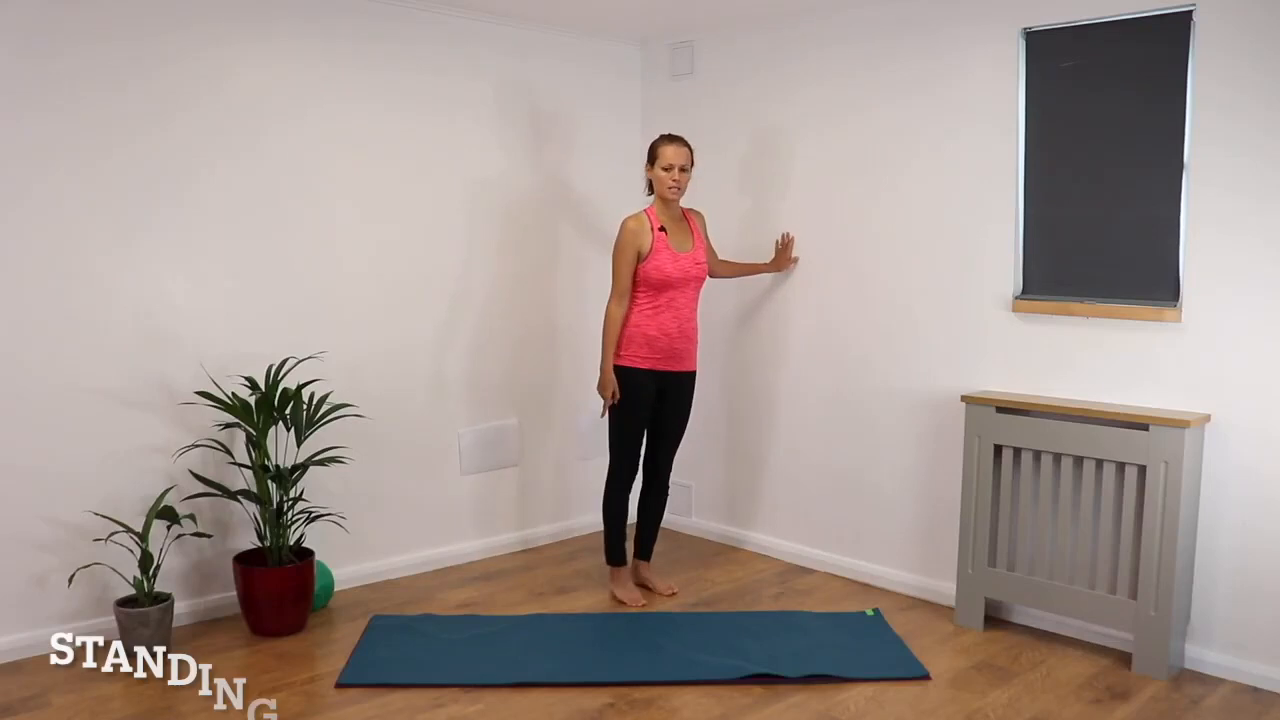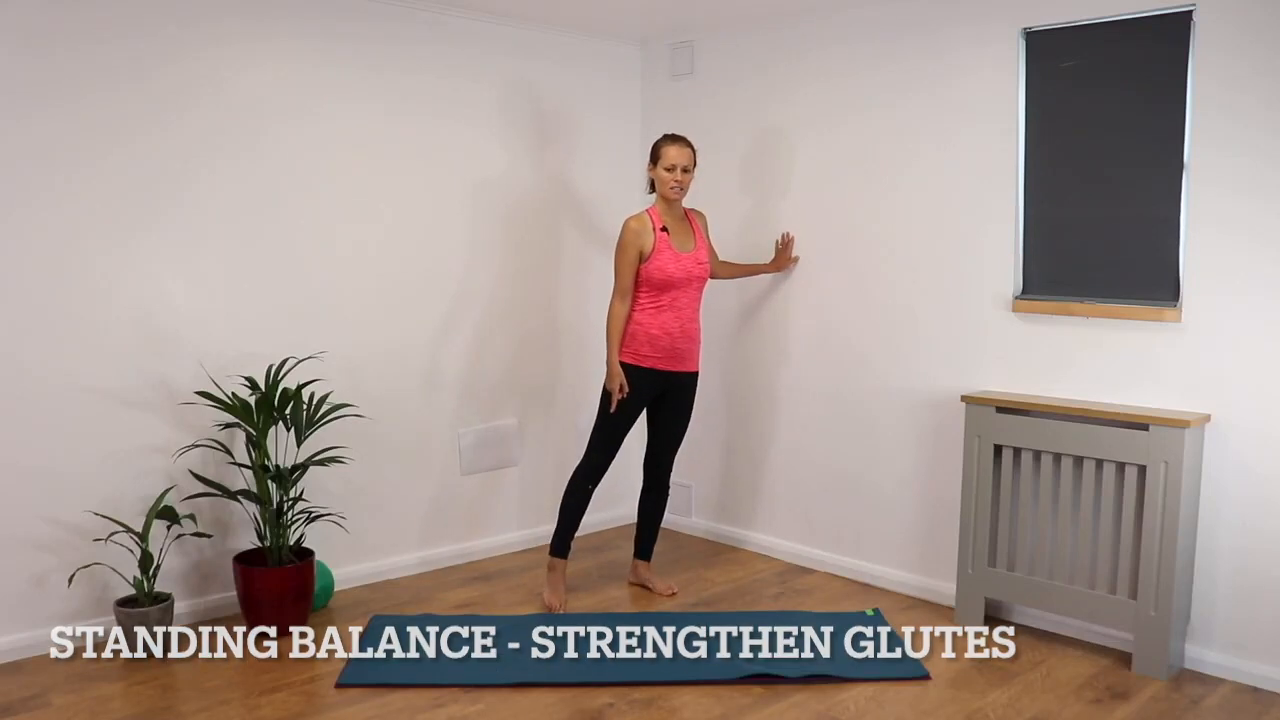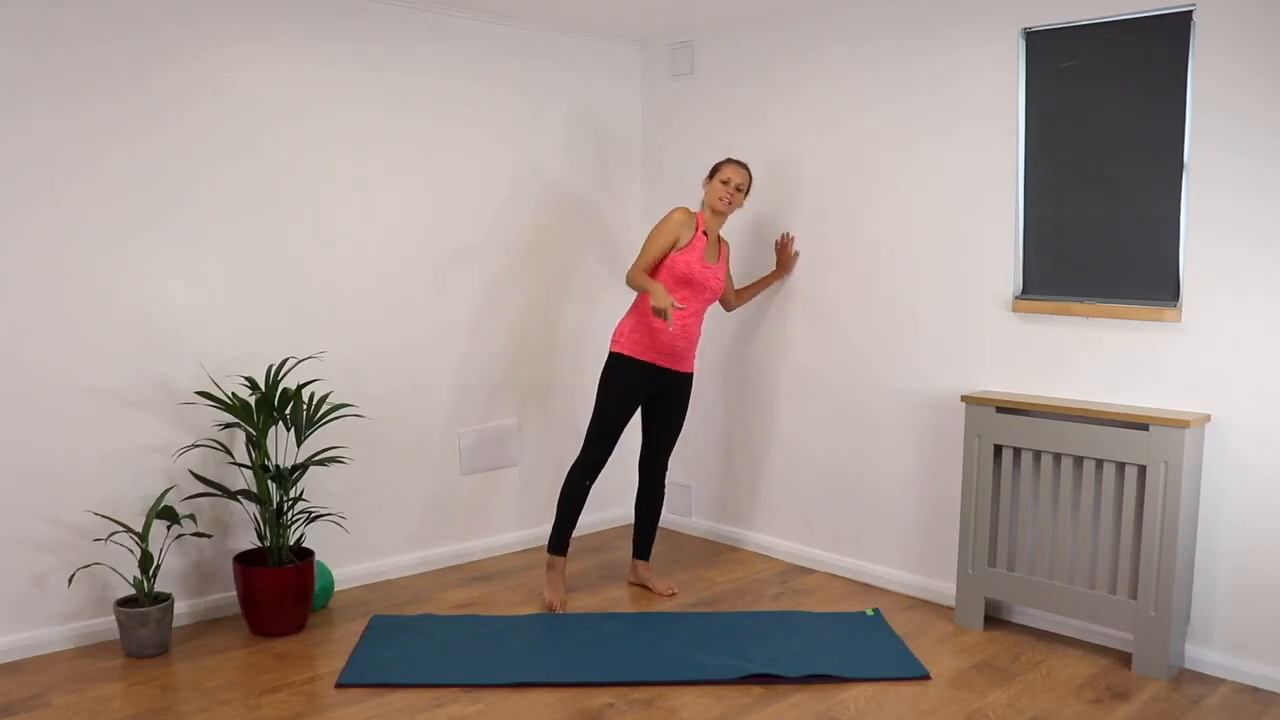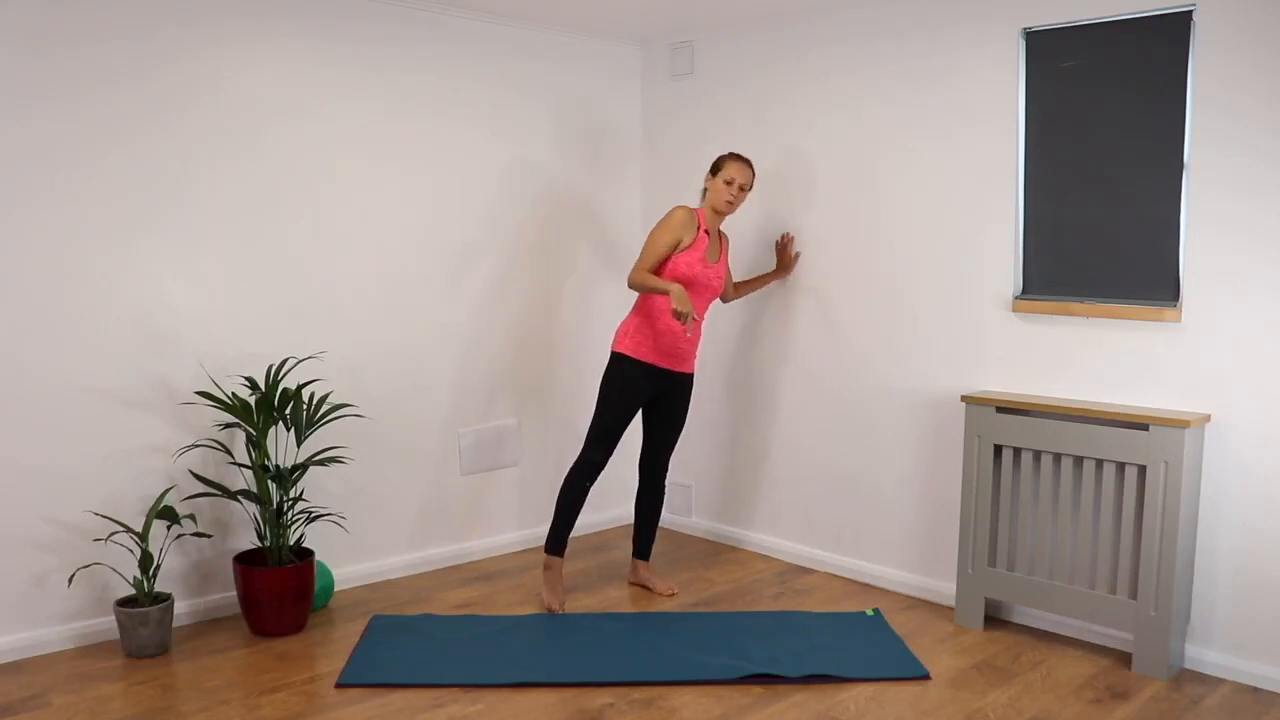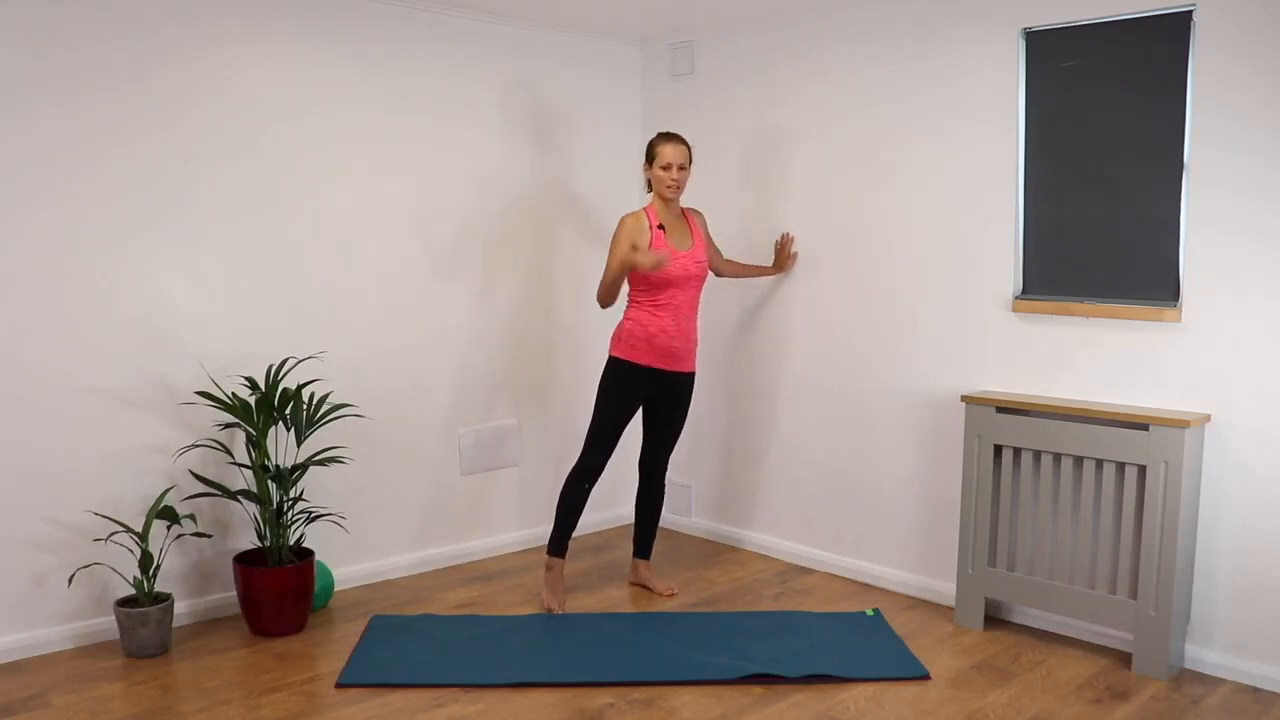
dt=1s
person 1, frame 1
left shoulder: (696, 221)
right shoulder: (635, 228)
left elbow: (713, 267)
right elbow: (618, 301)
left wrist: (770, 266)
right wrist: (606, 367)
left hip: (681, 367)
right hip: (636, 366)
left knee: (660, 469)
right knee: (624, 468)
left ankle: (642, 564)
right ankle: (617, 571)
person 1, frame 2
left shoulder: (698, 221)
right shoulder: (637, 228)
left elbow: (713, 268)
right elbow: (621, 300)
left wrist: (770, 267)
right wrist: (613, 363)
left hip: (683, 368)
right hip: (638, 364)
left knee: (660, 469)
right knee: (596, 462)
left ankle: (641, 565)
right ankle: (556, 566)
person 1, frame 3
left shoulder: (723, 248)
right shoulder: (681, 220)
left elbow: (730, 302)
right elbow: (634, 274)
left wrist: (776, 275)
right wrist: (656, 289)
left hip: (678, 370)
right hip: (634, 357)
left knee: (655, 468)
right knee: (594, 457)
left ankle: (640, 566)
right ankle: (555, 565)
person 1, frame 4
left shoulder: (722, 240)
right shoulder: (681, 218)
left elbow: (725, 292)
right elbow: (636, 276)
left wrist: (776, 273)
right wrist: (671, 286)
left hip: (679, 370)
right hip: (636, 357)
left knee: (655, 467)
right knee: (593, 457)
left ankle: (640, 565)
right ankle: (552, 563)
person 1, frame 5
left shoulder: (696, 220)
right shoulder: (634, 224)
left elbow: (720, 266)
right elbow: (604, 297)
left wrist: (772, 269)
right wrist: (632, 262)
left hip: (679, 367)
right hip: (633, 360)
left knee: (655, 467)
right knee: (593, 460)
left ankle: (641, 565)
right ankle: (554, 566)
